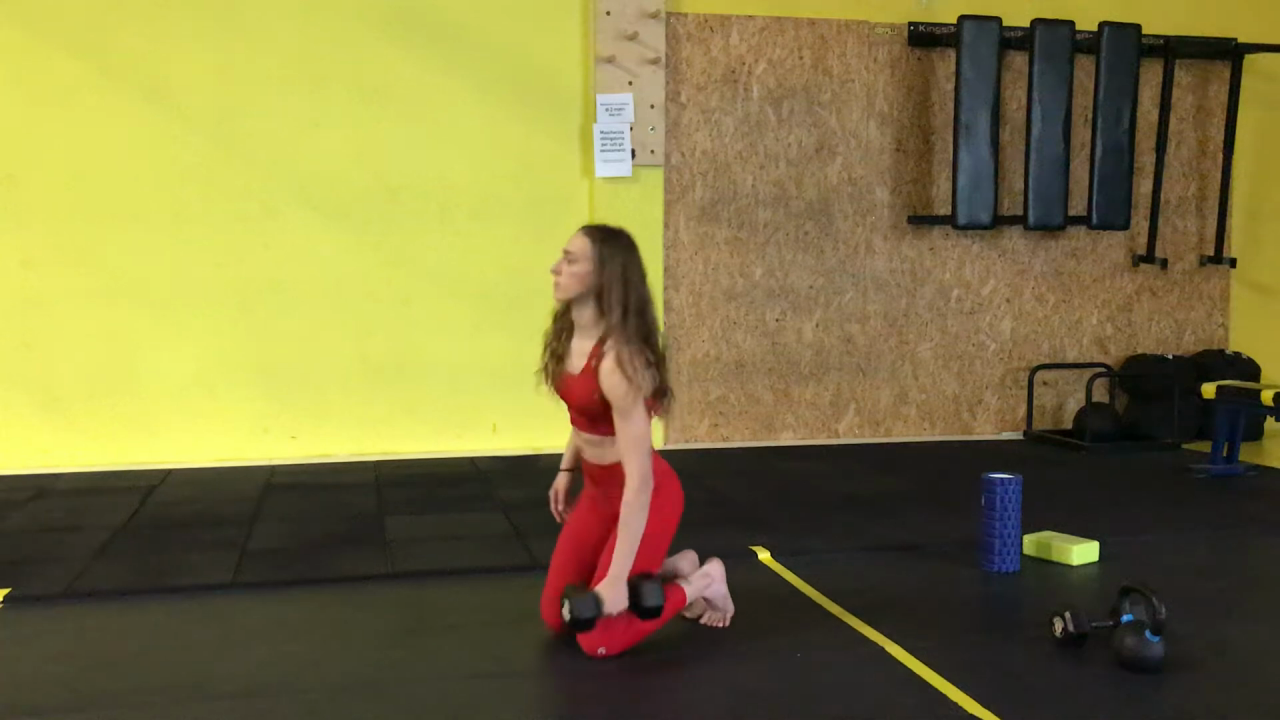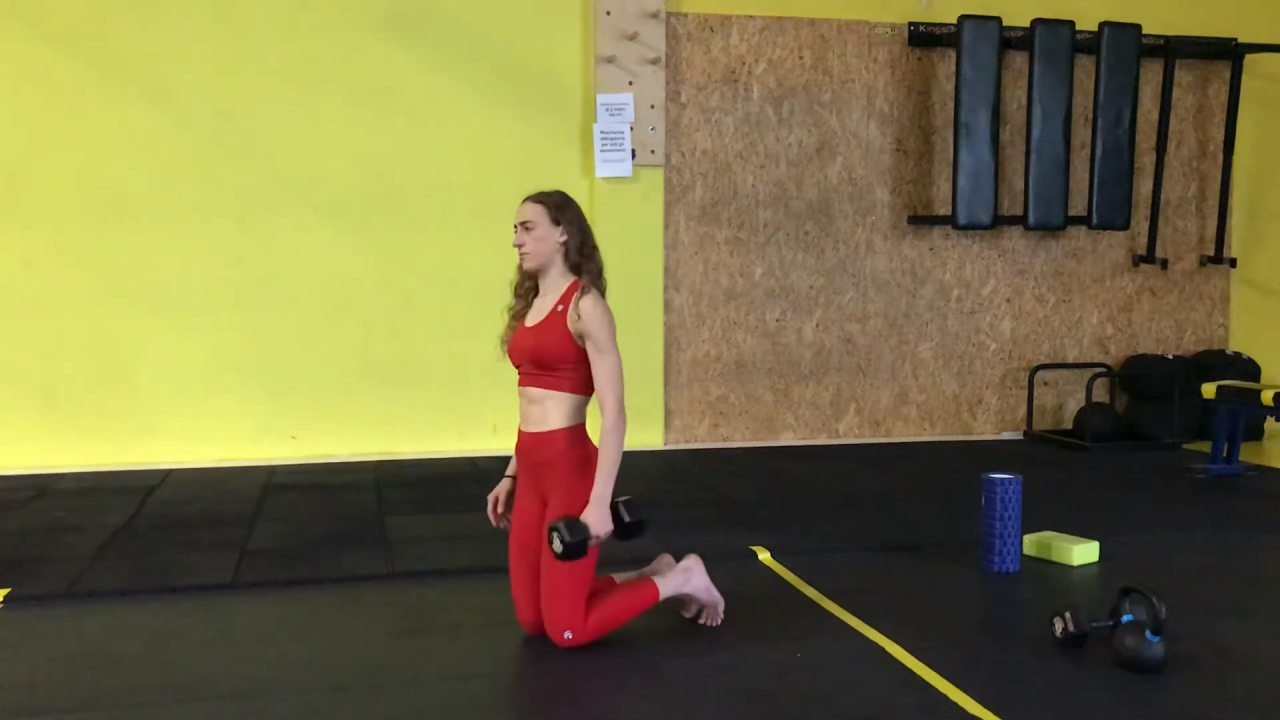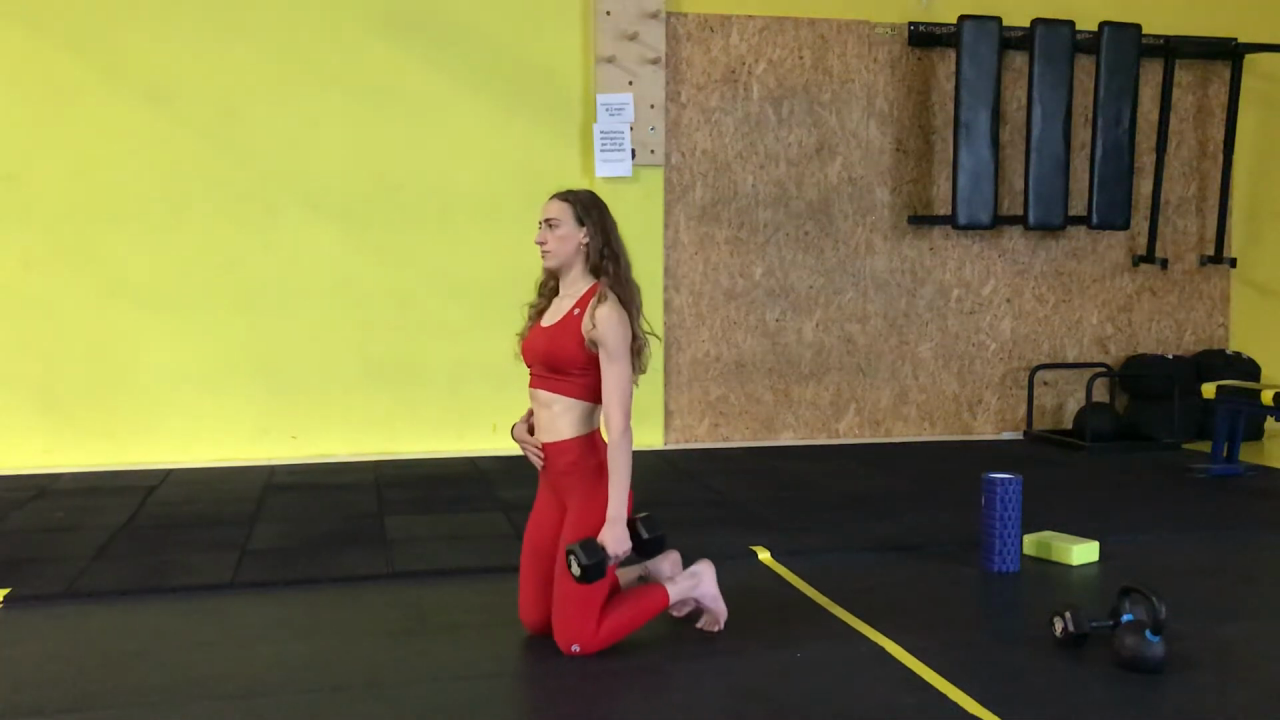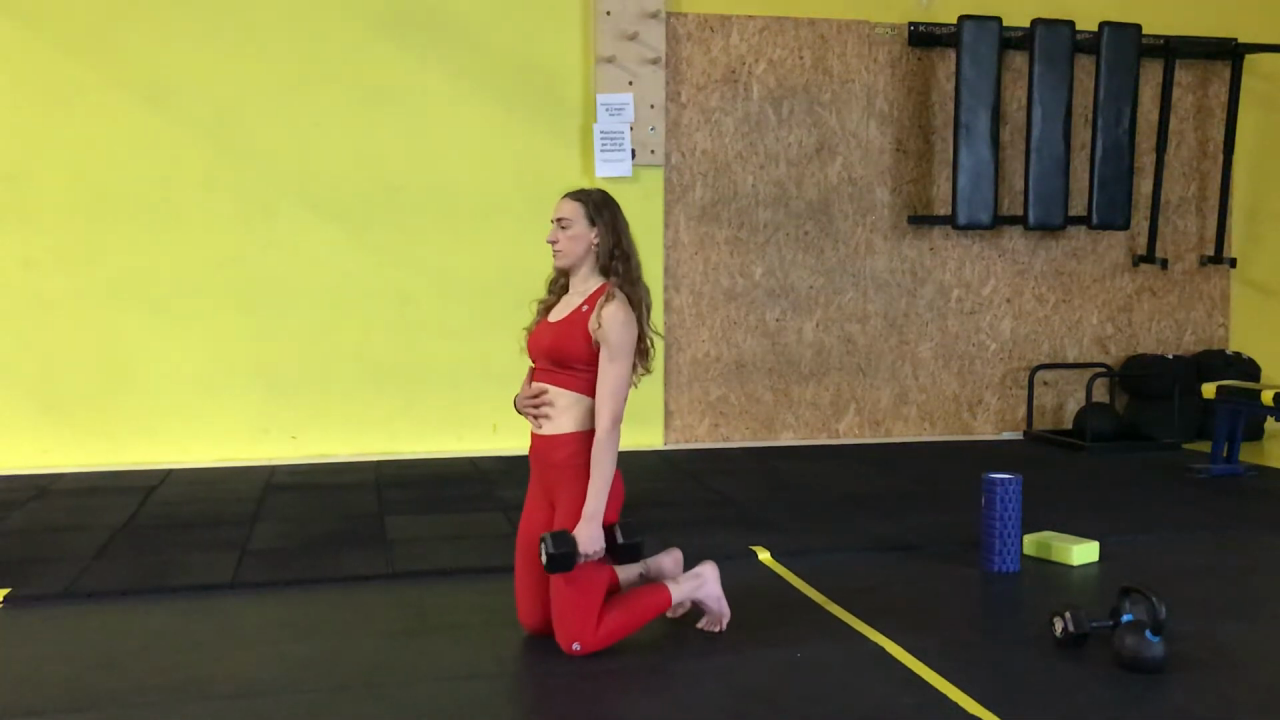
dt=1s
person 1, frame 1
left shoulder: (617, 358)
right shoulder: (570, 329)
left elbow: (639, 478)
left wrist: (617, 579)
right wrist: (567, 468)
left hip: (643, 499)
right hip: (597, 488)
left knee: (598, 639)
right knee: (555, 616)
left ankle: (701, 582)
right ankle: (671, 570)
person 1, frame 2
left shoulder: (585, 306)
right shoulder: (530, 304)
left elbow: (614, 413)
left wrist: (601, 502)
right wrist: (510, 476)
left hip: (572, 468)
right hip: (533, 470)
left knee: (567, 629)
right knee: (533, 620)
left ankle: (680, 579)
right ankle: (653, 574)
person 1, frame 3
left shoulder: (603, 310)
right shoulder: (550, 303)
left elbow: (618, 424)
left wrist: (616, 519)
right wrist: (524, 424)
left hip: (590, 476)
right hip: (553, 477)
left knee: (575, 637)
right knee: (535, 619)
left ankle: (689, 584)
right ankle: (654, 570)
person 1, frame 4
left shoulder: (612, 309)
right shoulder: (559, 299)
left elbow: (608, 422)
left wrist: (593, 518)
right wrist: (522, 399)
left hip: (582, 470)
right hip: (543, 468)
left knee: (576, 637)
right knee: (534, 619)
left ankle: (693, 585)
right ankle: (653, 569)
